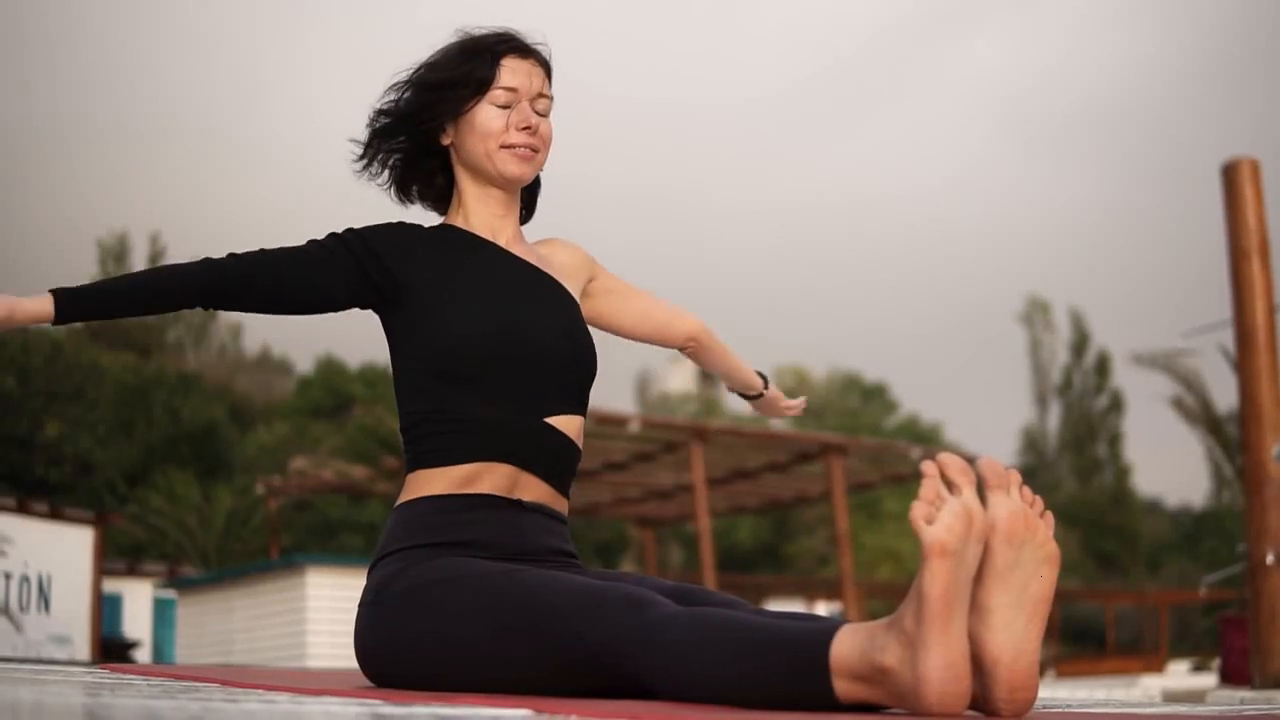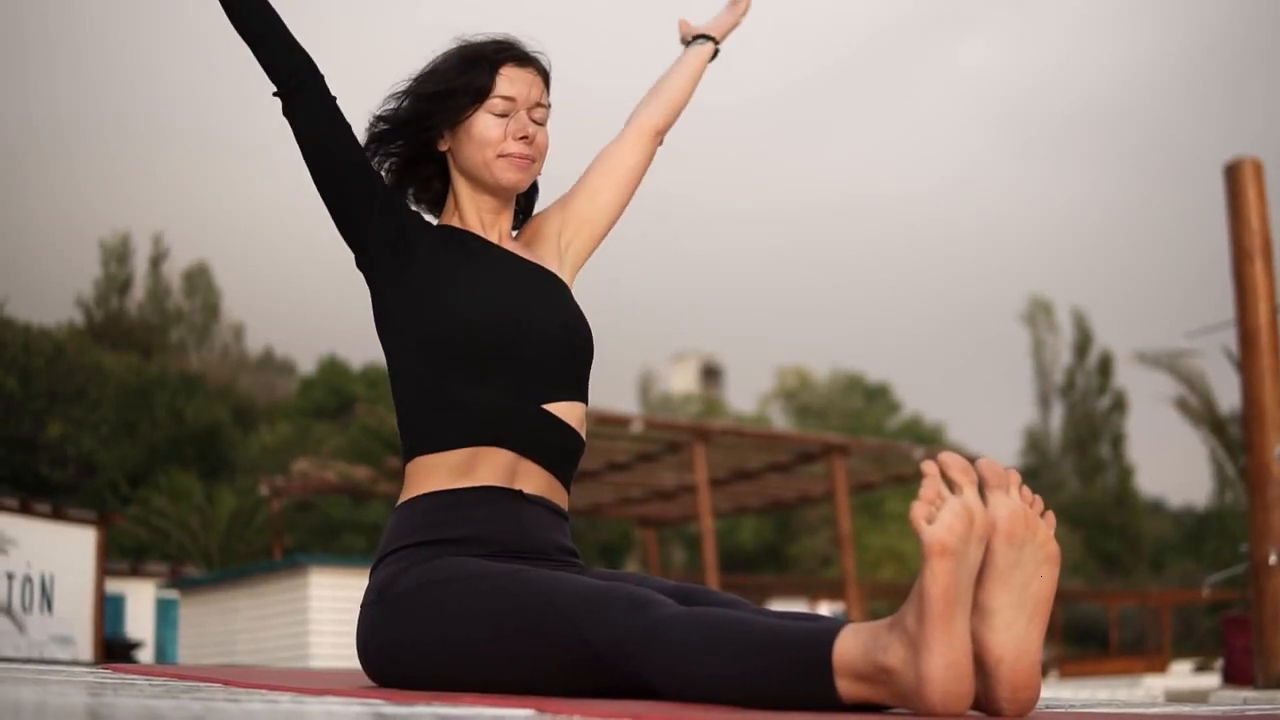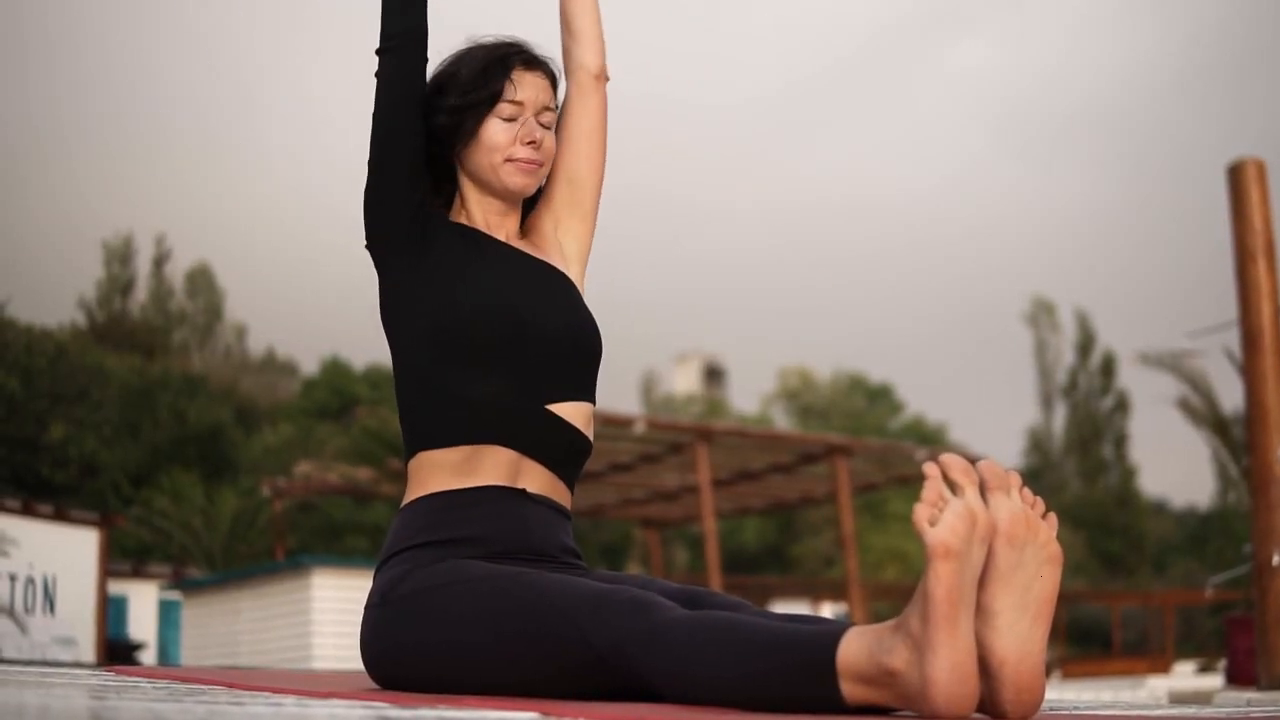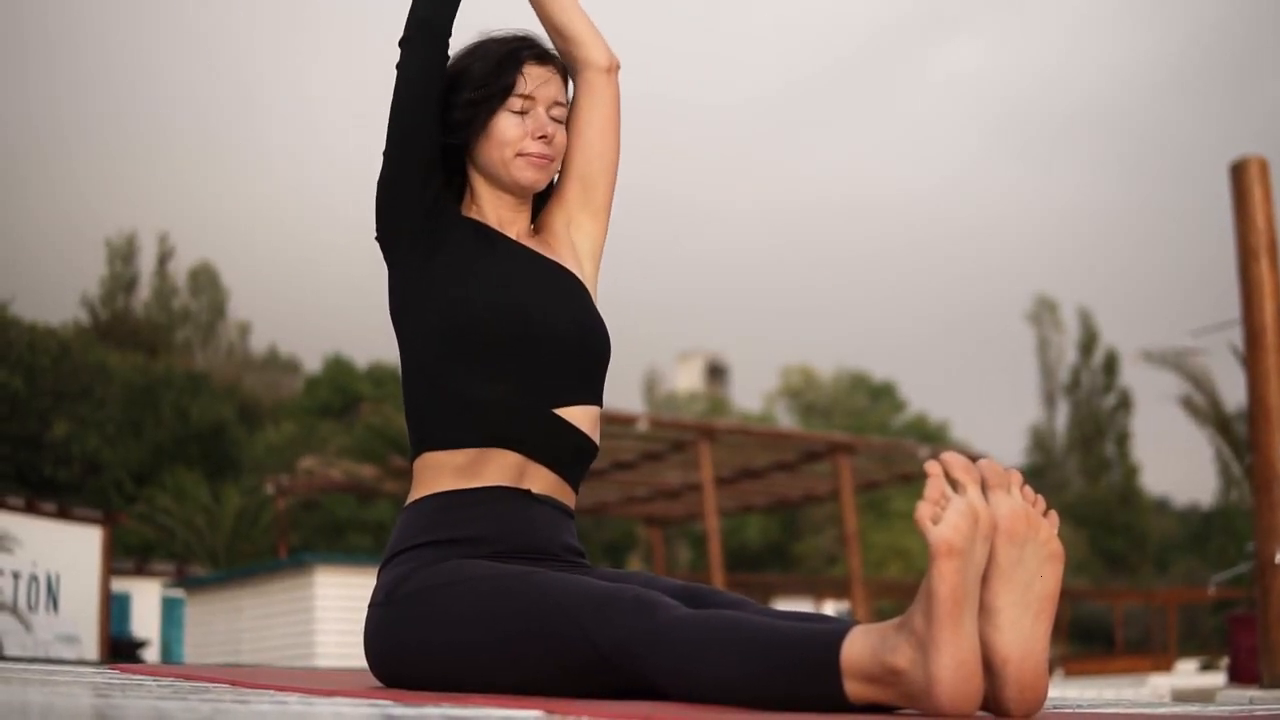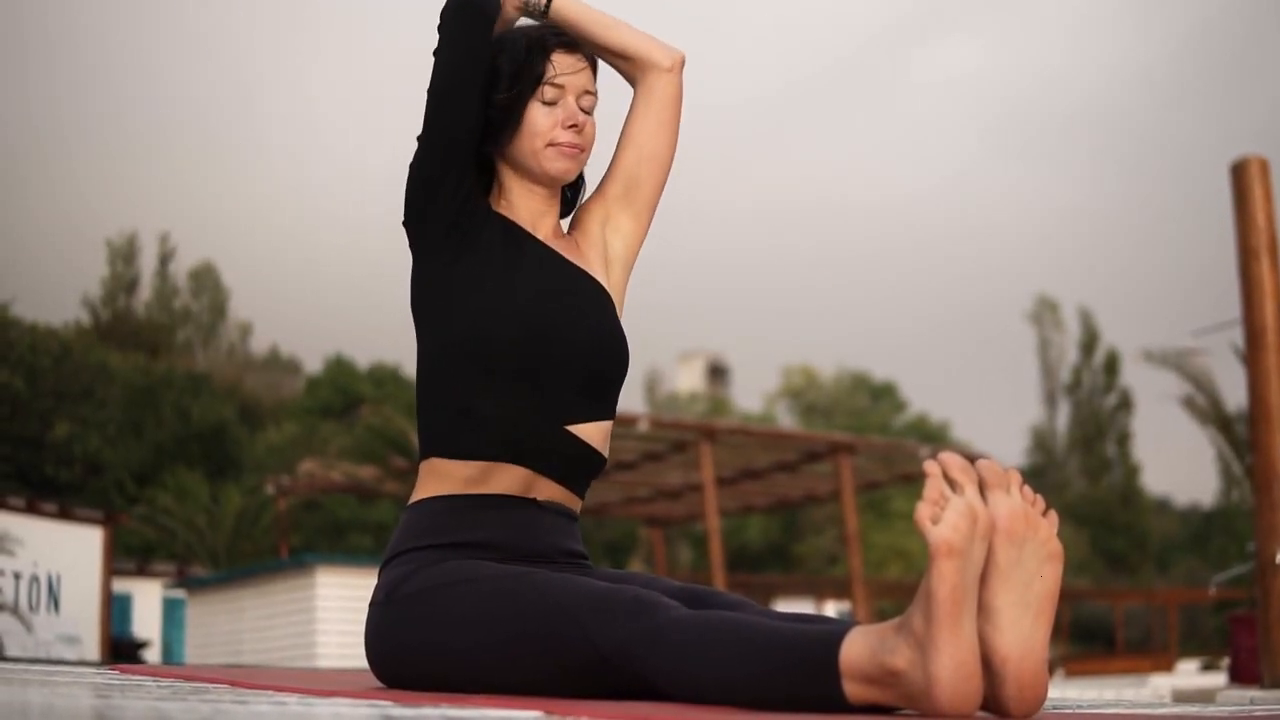
dt=1s
person 1, frame 1
left shoulder: (564, 268)
right shoulder: (400, 256)
left elbow: (688, 331)
right elbow: (224, 282)
left wrist: (754, 387)
left hip: (545, 566)
right hip: (434, 575)
left knee: (713, 615)
right knee: (640, 623)
person 1, frame 2
left shoulder: (545, 255)
right shoulder: (400, 248)
left elbow: (647, 130)
right elbow: (307, 101)
left hip: (546, 561)
right hip: (433, 576)
left knee: (719, 621)
right knee: (635, 627)
person 1, frame 3
left shoulder: (554, 248)
right shoulder: (413, 243)
left elbow: (589, 70)
left hip: (546, 566)
right hip: (437, 580)
left knee: (718, 619)
right knee: (639, 628)
left ankle: (979, 652)
right ankle: (895, 662)
person 1, frame 4
left shoulder: (568, 245)
right shoulder: (424, 237)
left elbow: (597, 63)
left hip: (551, 563)
right hip: (440, 580)
left knee: (718, 615)
right knee: (643, 626)
left ankle: (983, 646)
right ankle: (897, 659)
person 1, frame 5
left shoulder: (599, 244)
right shoulder: (451, 226)
left elbow: (661, 64)
left hip: (554, 566)
right hip: (441, 583)
left knee: (727, 619)
right knee: (639, 626)
left ankle: (985, 652)
right ankle: (899, 661)
